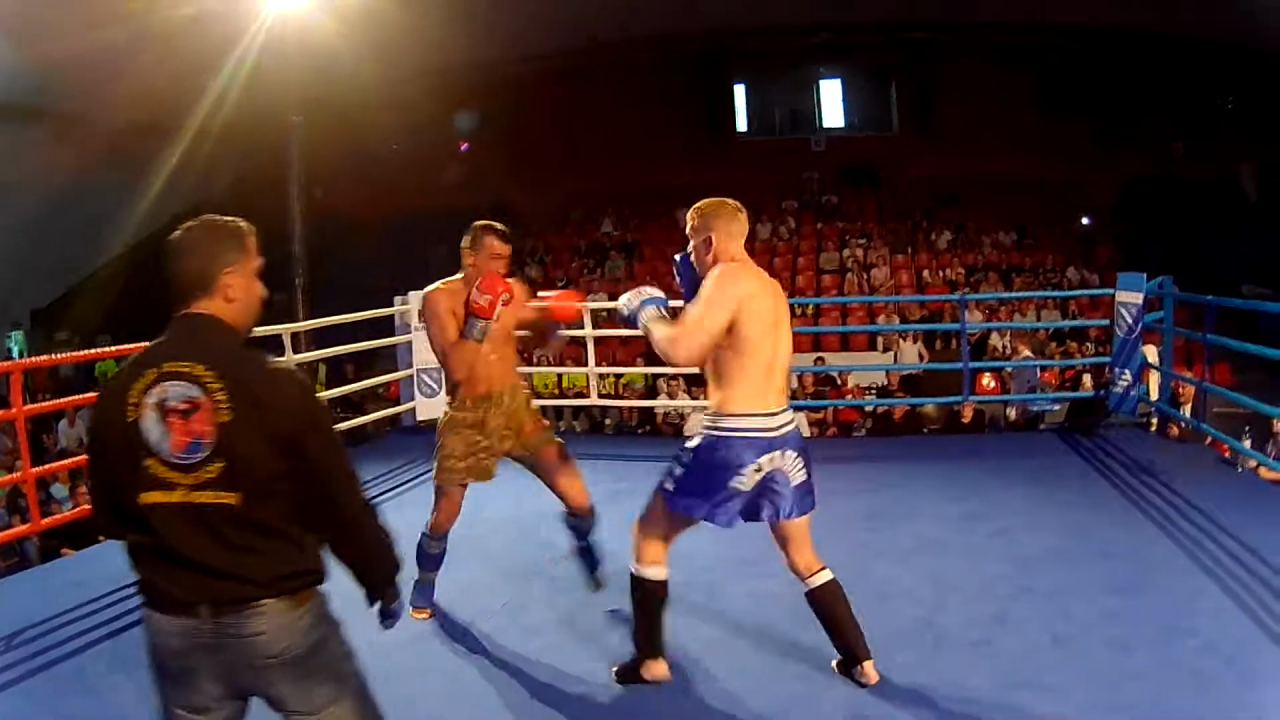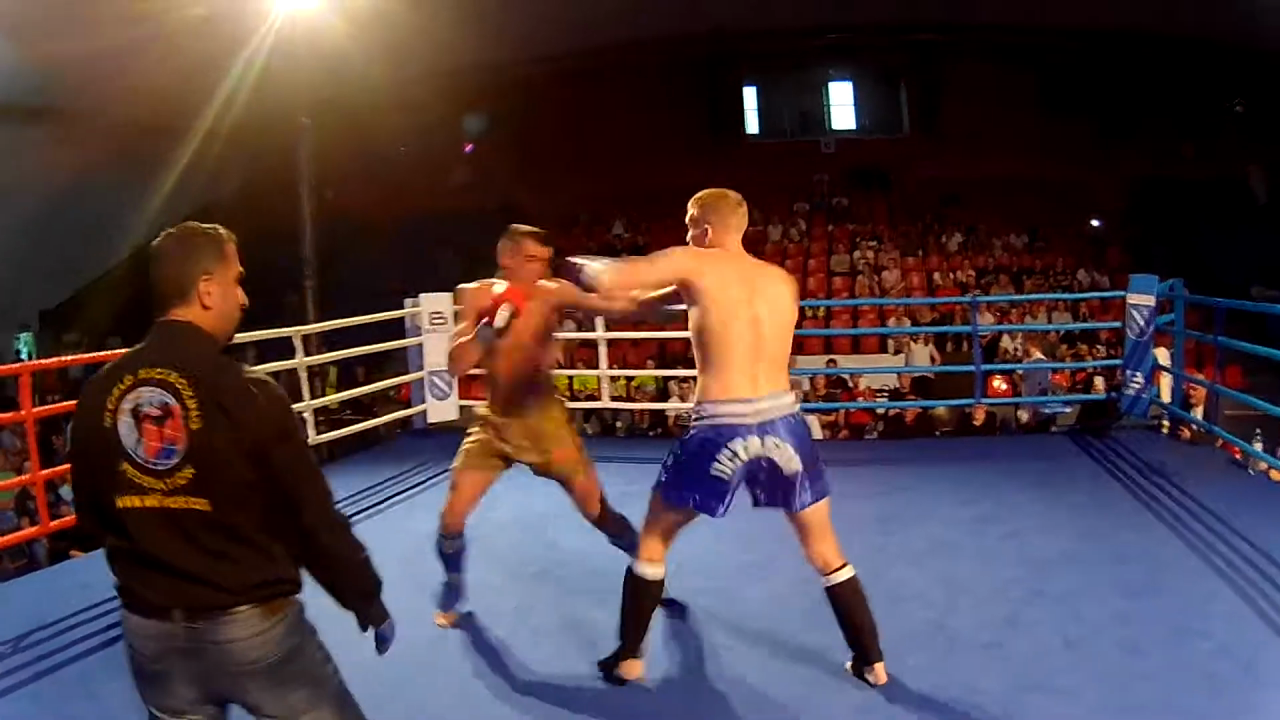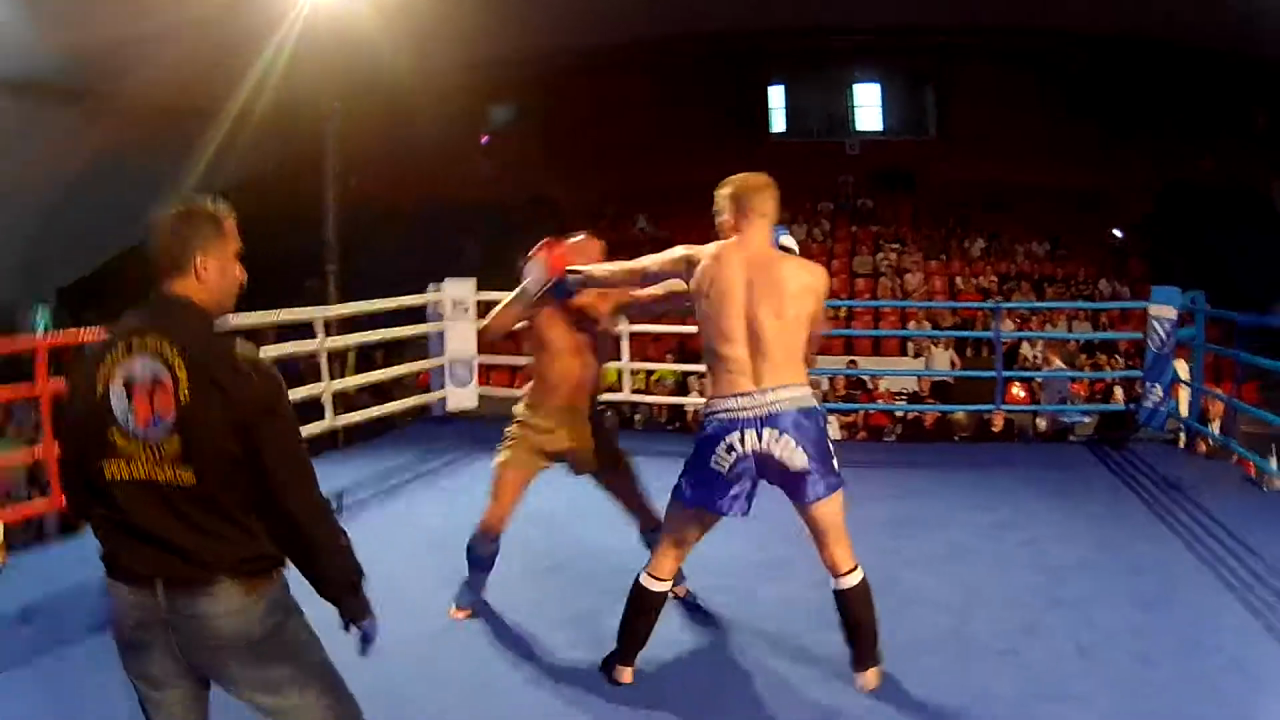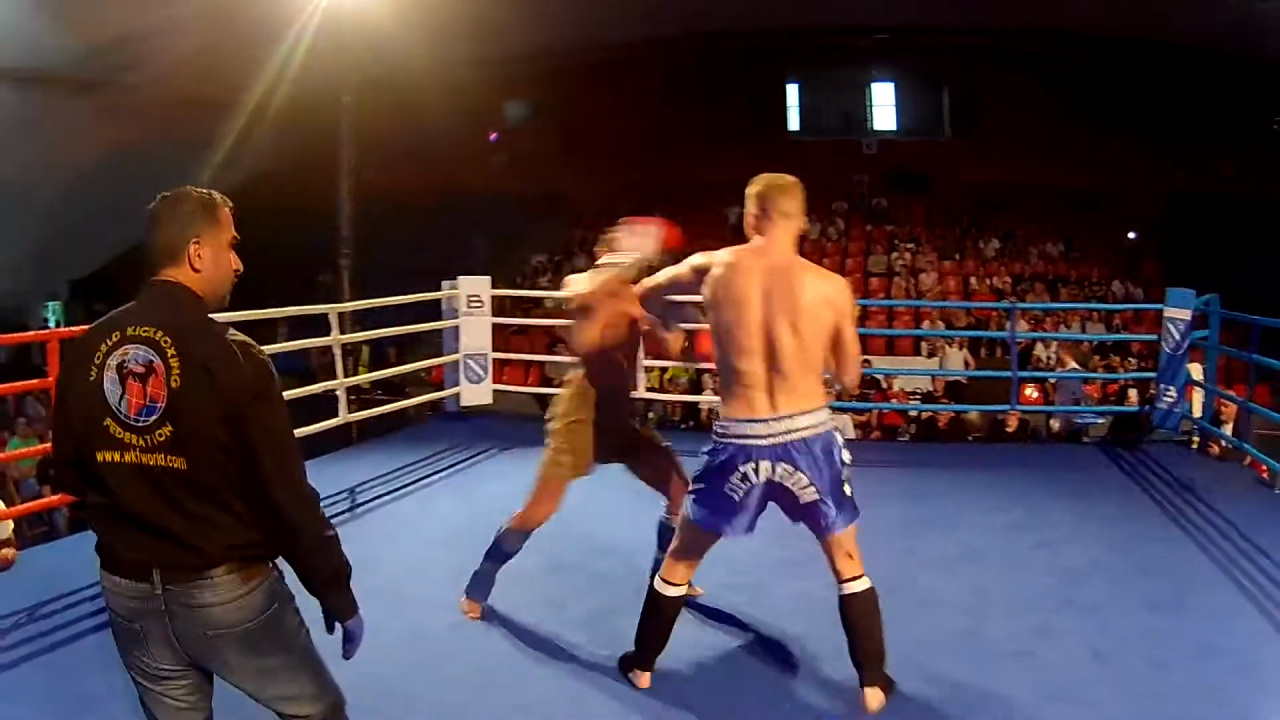
dt=0.1s
person 1, frame 1
left shoulder: (120, 390)
right shoulder: (273, 385)
left elbow: (110, 517)
right elbow: (341, 508)
right wrist: (383, 582)
left hip: (175, 627)
right hip: (277, 622)
person 1, frame 2
left shoulder: (99, 395)
right shoulder: (245, 396)
left elbow: (92, 518)
right elbow: (313, 521)
right wrist: (368, 602)
left hip: (153, 632)
right hip: (252, 626)
person 1, frame 3
left shoulder: (95, 363)
right shoulder: (237, 370)
left elbow: (79, 490)
right elbow: (296, 503)
right wrist: (352, 597)
left hip: (135, 603)
right hip: (233, 601)
person 1, frame 4
left shoulder: (87, 351)
right shoulder: (229, 356)
left elbow: (68, 474)
right elbow: (285, 495)
right wrist: (337, 594)
left hip: (129, 590)
right hip: (229, 590)
person 2, frame 1
left shoulder: (728, 279)
right shoulder: (769, 287)
left elbow: (681, 351)
left wrist: (645, 312)
right wrist: (698, 295)
left hip: (733, 440)
right hip: (783, 437)
left knee: (651, 537)
right knee: (804, 559)
left ankle: (649, 659)
right ankle: (860, 660)
person 2, frame 2
left shoulder: (691, 267)
right shoulder: (783, 282)
left elbow: (613, 281)
left wrist: (591, 268)
left hip: (720, 430)
right hip: (784, 424)
left knee: (655, 537)
right knee: (824, 551)
left ankle: (627, 657)
right ankle: (871, 660)
person 2, frame 3
left shoulder: (700, 259)
right shoulder: (810, 274)
left elbow: (625, 273)
left wrist: (577, 274)
left hip: (728, 425)
right hip: (794, 416)
left knee: (670, 548)
right knee: (837, 551)
left ankle: (624, 660)
right ankle: (867, 664)
person 2, frame 4
left shoulder: (713, 267)
right shoulder: (832, 288)
left elbow: (648, 294)
right elbow: (849, 375)
left hip: (741, 442)
right hip: (811, 439)
left knee: (681, 557)
right knee: (849, 568)
left ankle: (642, 662)
person 3, frame 1
left shoulder: (514, 290)
right shoulder: (439, 297)
left elbow: (543, 338)
right elbow: (457, 369)
left wrist: (554, 318)
right wrist: (480, 320)
left hip: (517, 409)
right hip: (466, 417)
left knee: (578, 501)
right knee: (442, 520)
left ankle: (586, 554)
right ankle: (425, 586)
person 3, frame 2
left shoulder: (553, 294)
right shoulder: (476, 296)
left elbow: (614, 304)
right elbow: (458, 365)
right wrist: (492, 325)
left hip: (545, 416)
right hip: (496, 418)
left knee: (596, 510)
right knee: (453, 517)
right ankle: (452, 590)
person 3, frame 3
left shoulder: (605, 297)
right shoulder: (539, 297)
left elbow: (653, 295)
right elbow: (489, 334)
right wrist: (532, 286)
left hip: (585, 418)
right hip: (537, 419)
left knee: (639, 506)
right knee: (494, 519)
right ankle: (473, 586)
person 3, frame 4
left shoulder: (631, 297)
right shoulder: (582, 285)
left elbow: (667, 345)
right elbow: (580, 301)
right wrist: (624, 261)
left hip: (619, 415)
right hip: (584, 410)
left knee: (678, 490)
right knee: (536, 515)
right ankle: (483, 578)
